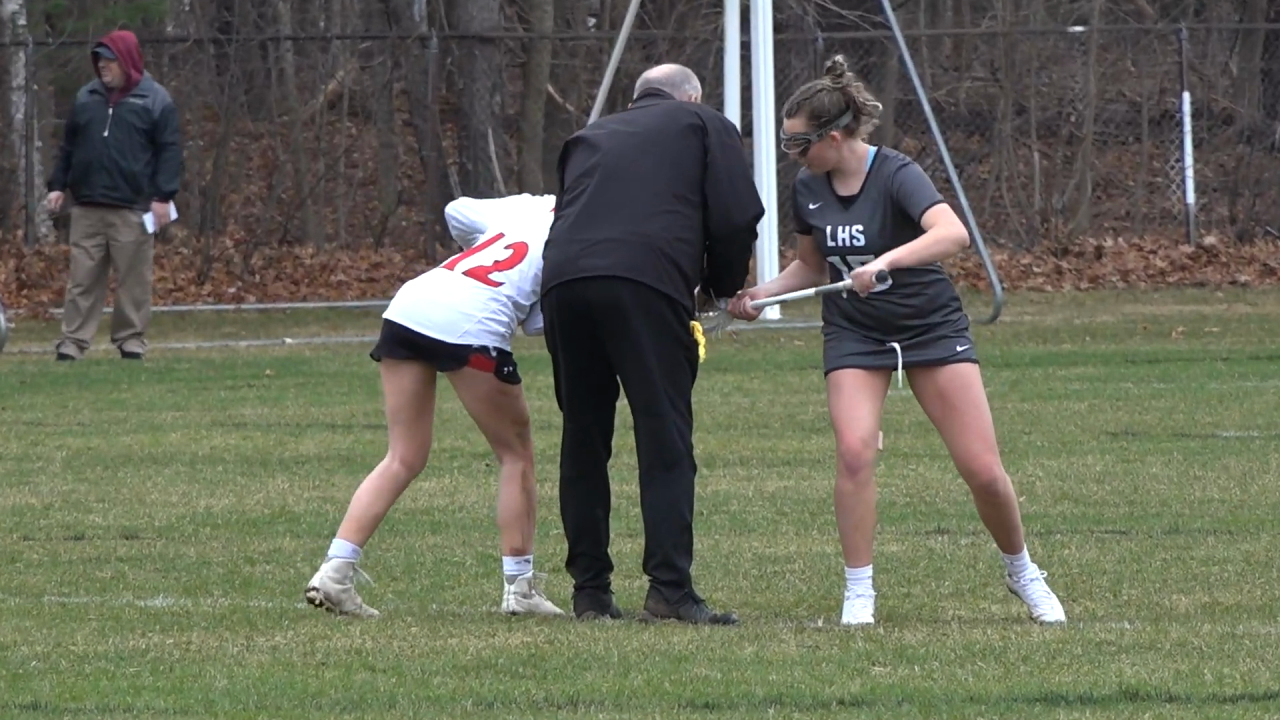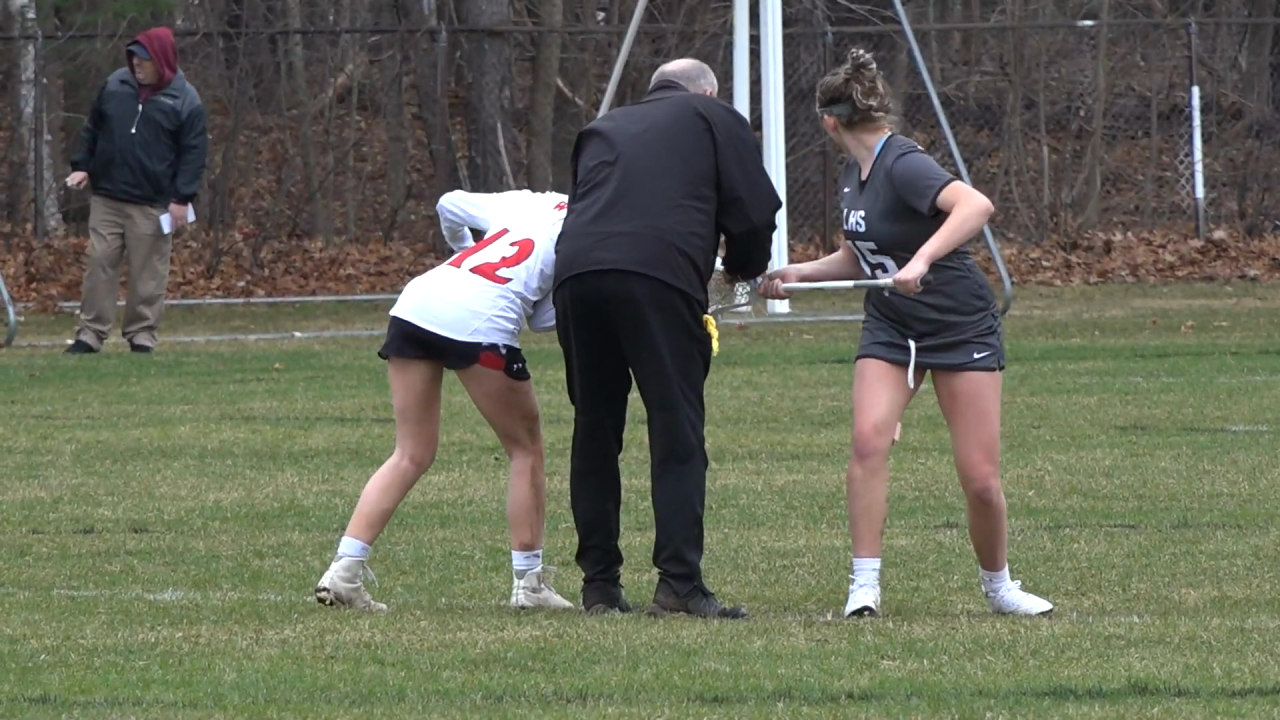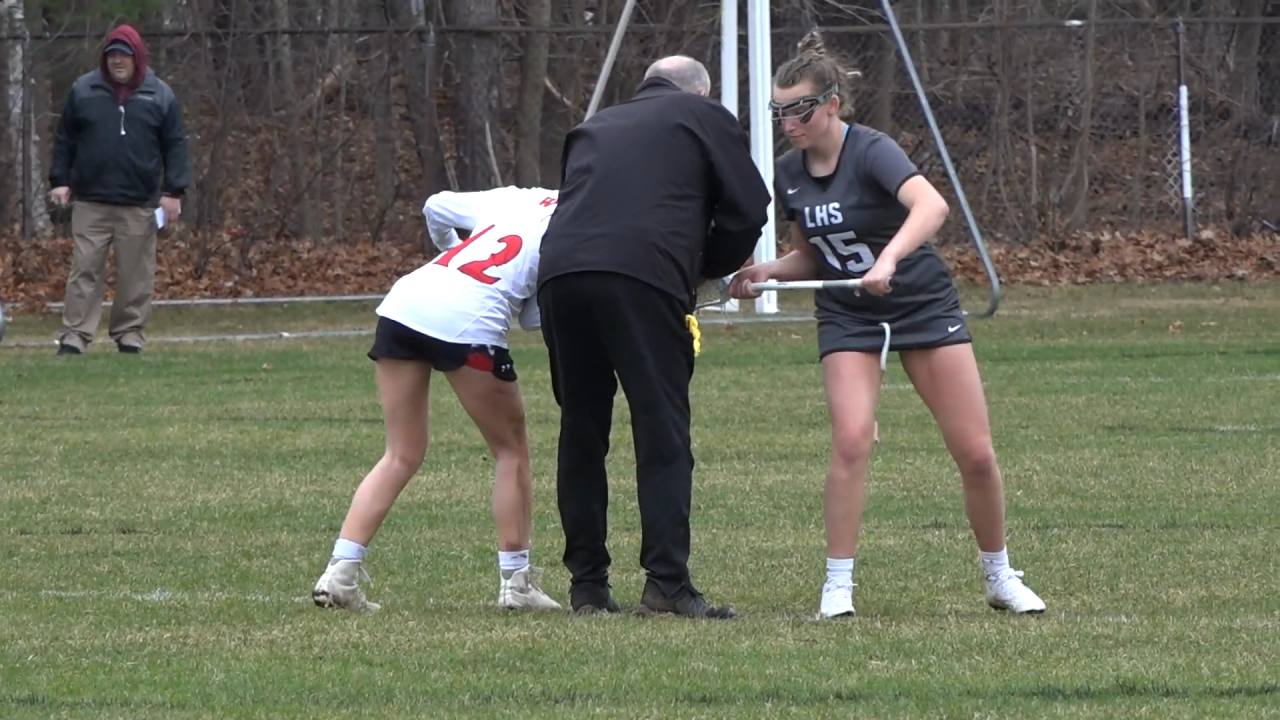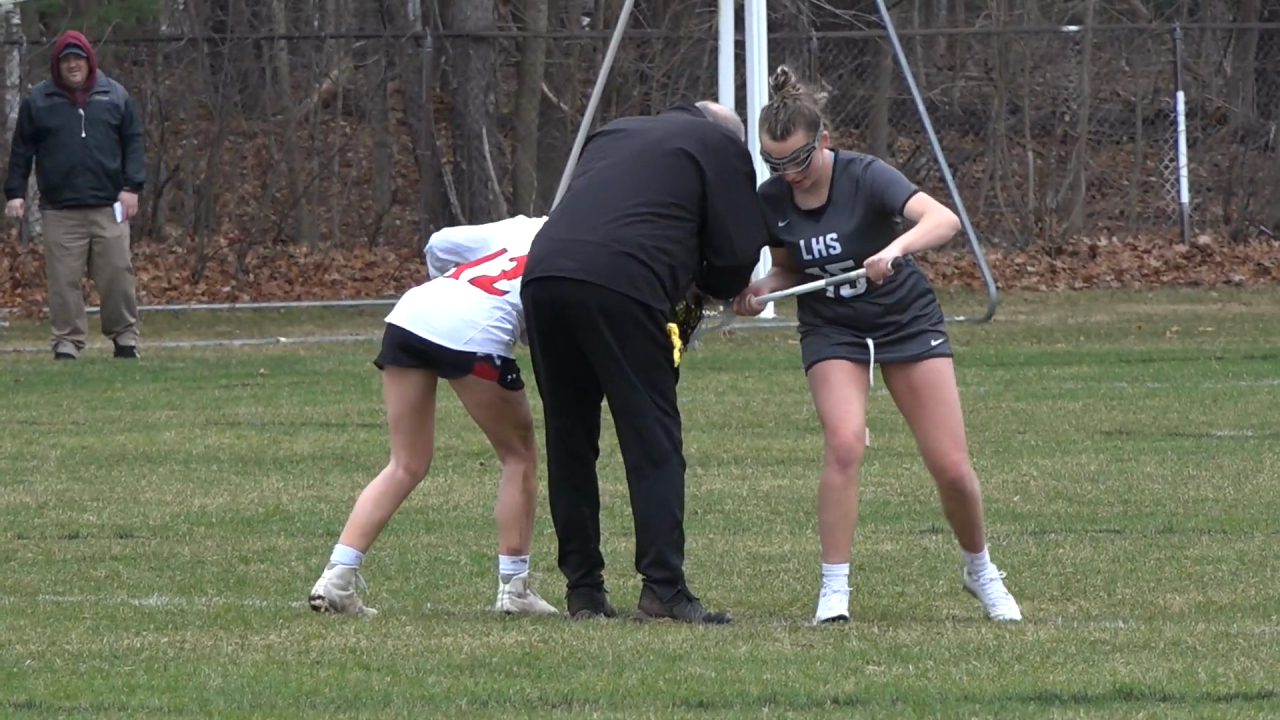
dt=0.7s
person 1, frame 1
left shoulder: (897, 173)
right shoulder: (807, 188)
left elbow: (954, 234)
right elbow: (811, 266)
left wrist: (884, 261)
right wrist: (763, 291)
left hip: (932, 327)
right hip: (853, 333)
left knee: (984, 470)
right knee: (854, 453)
left ankle: (1022, 572)
right ankle: (858, 591)
person 1, frame 2
left shoulder: (904, 164)
right shoulder: (855, 173)
left elbow: (978, 206)
right elbow: (856, 259)
left wrist: (921, 260)
right wrist: (795, 272)
left hip: (960, 326)
right hip: (890, 326)
left knee: (980, 477)
right knee: (867, 440)
left ankle: (998, 586)
right ankle: (865, 583)
person 1, frame 3
left shoulder: (871, 149)
right shoulder: (788, 173)
left elbow: (932, 205)
left wrist: (889, 259)
right wrist: (765, 270)
left hip: (926, 308)
right hip: (847, 317)
left knee: (976, 451)
right knee: (852, 439)
left ankle: (999, 577)
right ankle: (838, 583)
person 1, frame 4
left shoulder: (866, 174)
right shoulder: (771, 200)
left elbow: (945, 220)
left wrist: (895, 248)
right wrist: (761, 288)
left hip: (908, 322)
right hip: (832, 330)
left knee: (951, 467)
right knee: (845, 445)
left ankle: (981, 570)
right ankle: (834, 589)
person 2, frame 1
left shoulder: (590, 136)
right shoulder: (706, 125)
right elbow: (735, 221)
right wrist: (721, 289)
left hip: (564, 281)
right hip: (646, 284)
left knee: (583, 439)
right knee: (665, 440)
left ankle: (590, 590)
right ankle: (669, 590)
person 2, frame 2
left shoulder: (602, 128)
right shoulder: (716, 118)
right elbow: (754, 215)
right wrist: (745, 270)
left hip: (576, 273)
right hip: (658, 278)
left knee: (595, 432)
right knee: (677, 434)
left ankle: (599, 584)
right ankle: (679, 584)
person 2, frame 3
left shoulder: (593, 127)
right shoulder: (706, 117)
right elbow: (746, 215)
right wrist: (708, 268)
left hip: (560, 273)
right hip: (643, 278)
left knee: (581, 433)
right knee: (662, 433)
left ankle: (587, 584)
right ankle: (667, 584)
person 2, frame 4
left shoulder: (614, 133)
right shoulder: (722, 146)
right elbow: (736, 257)
right wrist: (703, 284)
left hip: (544, 275)
right hip: (621, 286)
left knee: (569, 437)
right knee: (651, 439)
left ankle: (583, 589)
right ankle: (663, 589)
person 3, frame 1
left shoulder: (528, 205)
left elbow: (456, 212)
right elbow: (538, 323)
left hip: (411, 304)
right hip: (471, 324)
left knee: (403, 460)
right knee: (516, 454)
left ankle: (334, 573)
right ankle: (520, 587)
person 3, frame 2
left shoulder: (527, 200)
left elbow: (449, 204)
right elbow: (544, 320)
left hip: (417, 301)
right hip: (479, 321)
left knee: (411, 455)
right knee: (526, 450)
left ankle: (344, 570)
right ankle: (528, 582)
person 3, frame 3
left shoulder: (515, 197)
left elbow: (435, 206)
right elbow: (532, 318)
left hip: (404, 302)
right hip: (467, 321)
left knee: (401, 457)
right knee: (511, 451)
left ankle: (340, 572)
right ankle: (516, 582)
person 3, frame 4
left shoulder: (524, 226)
left elbow: (440, 245)
left hip: (411, 312)
right hip: (474, 331)
left knee: (406, 466)
right knee: (519, 456)
left ankle: (337, 577)
right ankle: (514, 587)
person 4, frame 1
left shoulder: (155, 98)
right shoulder: (86, 96)
left elbow: (170, 150)
right elbow: (68, 147)
left wrist: (163, 195)
right wrist: (58, 185)
left hip: (133, 208)
right hip: (86, 207)
left knee: (133, 280)
right knee: (82, 278)
left ankle: (131, 343)
right ankle: (71, 344)
person 4, frame 2
left shoulder: (185, 99)
right shoulder: (115, 84)
left elbow: (194, 152)
right elbow: (92, 129)
left wrist: (182, 197)
right wrist: (81, 165)
left hip: (153, 204)
right hip: (106, 198)
left knee: (148, 274)
right knee: (99, 265)
left ankle: (141, 337)
right ankle: (90, 335)
person 4, frame 3
left shoulder: (160, 95)
right shoulder: (83, 90)
left elbow: (175, 146)
right elbow: (65, 139)
left wrist: (173, 191)
right wrist: (60, 179)
left hip: (140, 204)
right hip: (90, 201)
left knee: (136, 275)
right knee: (85, 270)
left ankle: (129, 338)
right ankle: (74, 339)
person 4, frame 4
left shoulder: (115, 95)
right shoulder: (38, 100)
left elbow: (133, 141)
right elbow: (21, 149)
left wrist: (132, 186)
right wrist: (16, 191)
left hip: (109, 205)
right hip: (59, 209)
left knee: (118, 273)
right knee: (64, 280)
left ankle: (124, 338)
right ankle: (67, 344)
